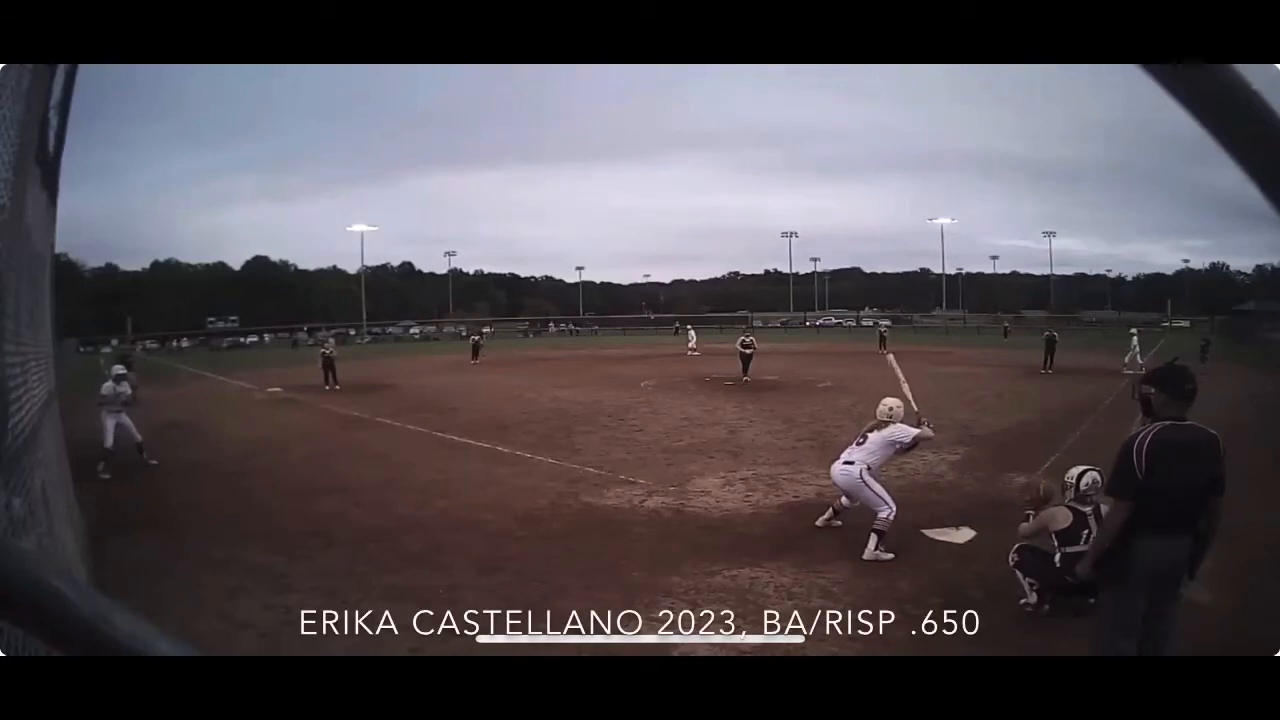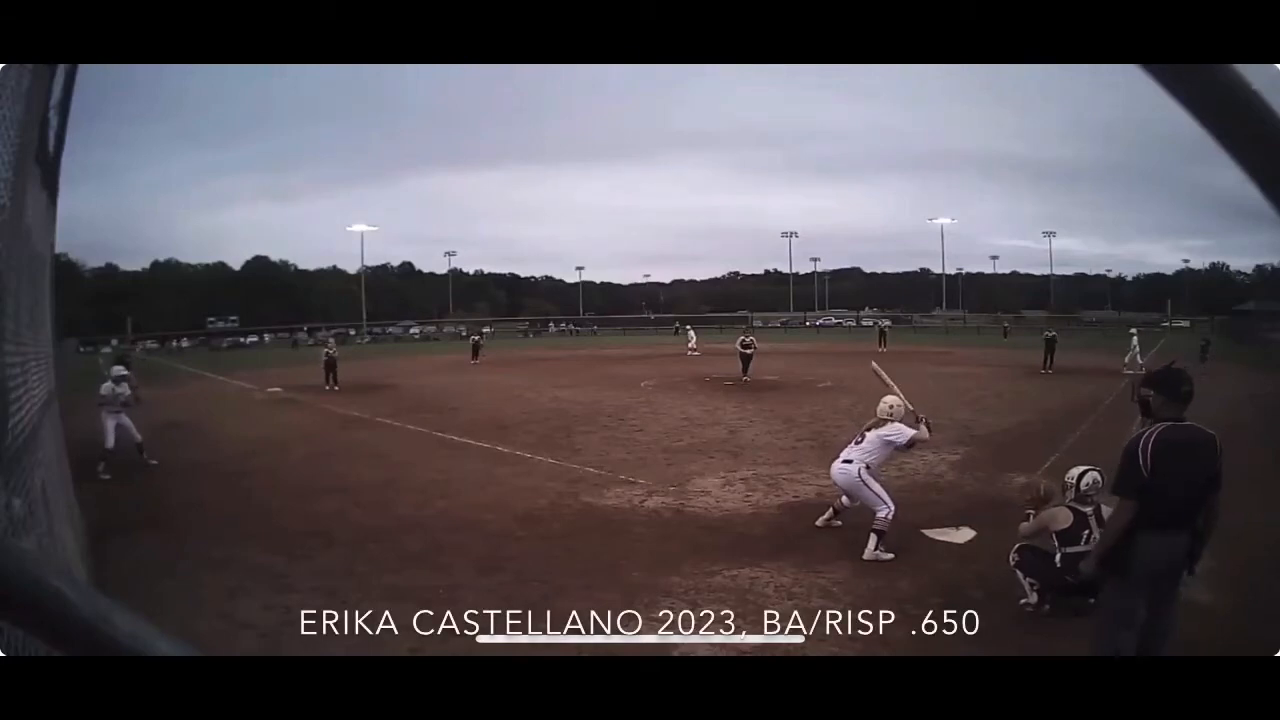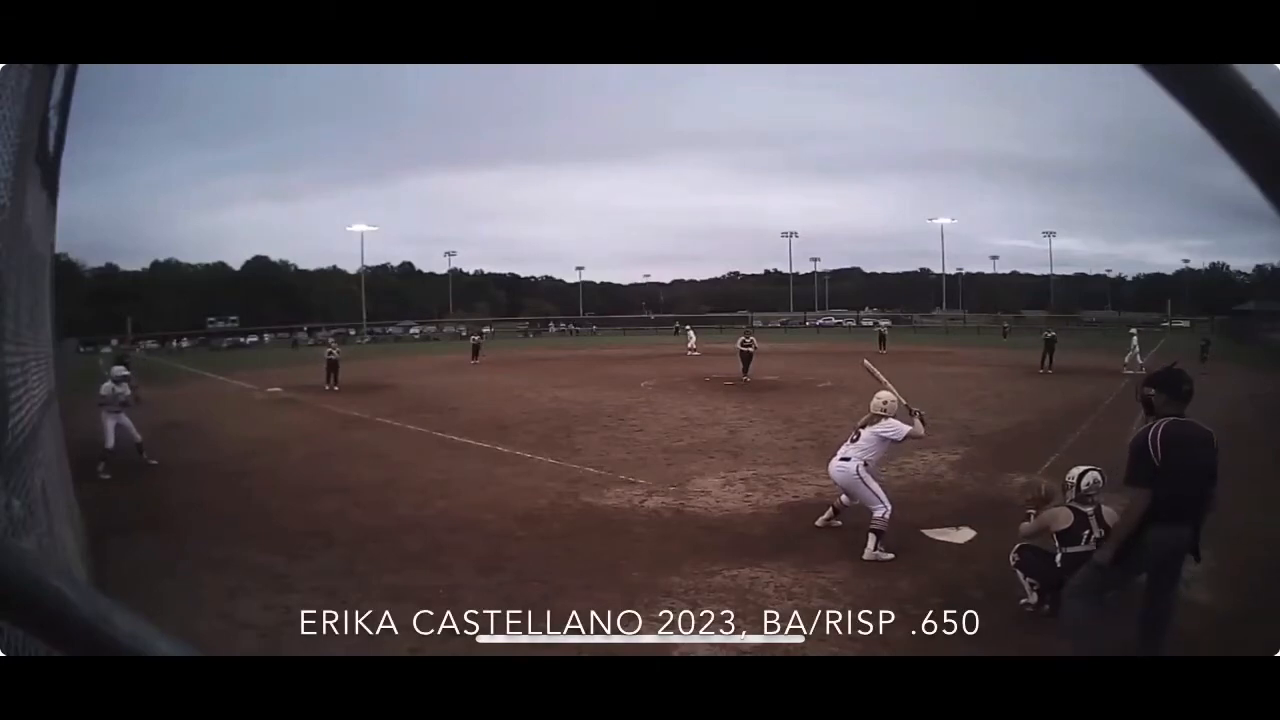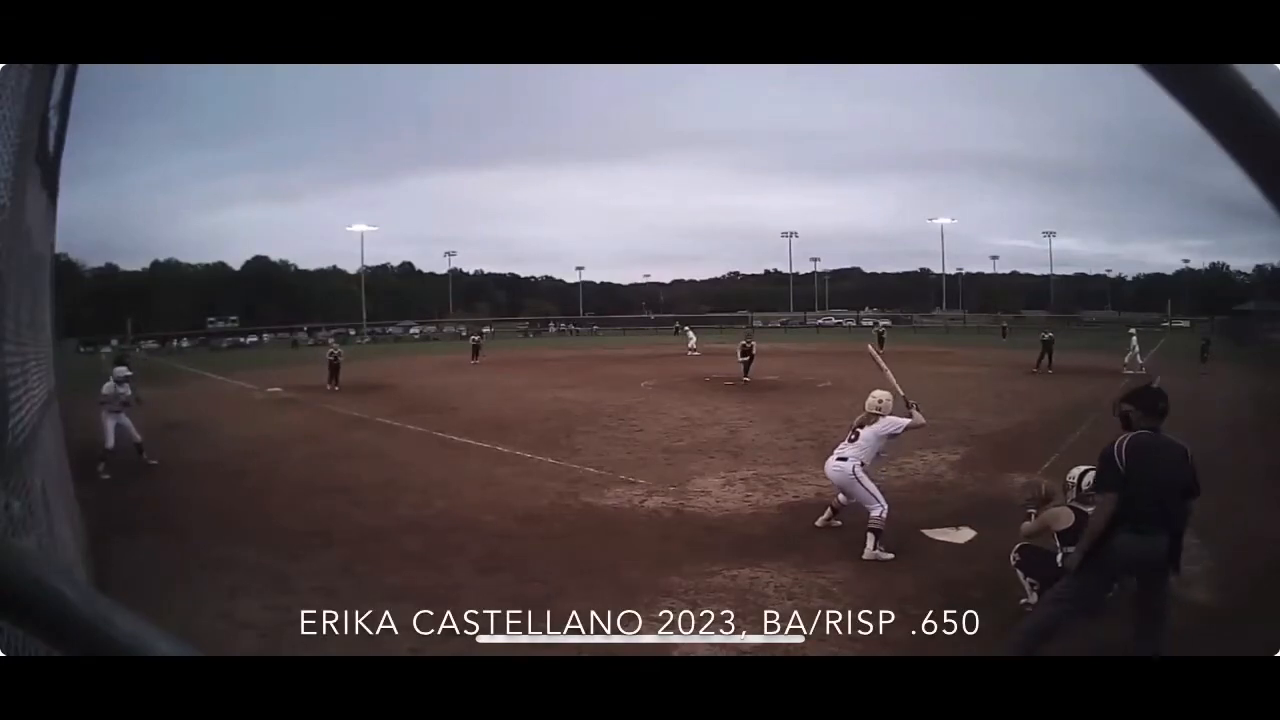
dt=0.3s
person 1, frame 1
left shoulder: (1142, 443)
right shoulder: (1211, 443)
left elbow: (1120, 513)
right elbow: (1214, 509)
left wrist: (1090, 559)
right wrist: (1199, 553)
left hip: (1137, 551)
right hip: (1181, 550)
left knee: (1118, 633)
right knee: (1160, 627)
person 1, frame 2
left shoulder: (1145, 443)
right shoulder: (1209, 442)
left elbow: (1125, 512)
right elbow: (1212, 506)
left wrist: (1094, 558)
right wrist: (1196, 548)
left hip: (1140, 546)
right hip: (1180, 546)
left knee: (1117, 627)
right knee: (1160, 615)
person 1, frame 3
left shoulder: (1151, 437)
right shoulder: (1207, 438)
left elbow: (1139, 502)
right elbow: (1208, 497)
left wrist: (1110, 548)
left hip: (1147, 536)
right hip: (1182, 537)
left knee: (1080, 592)
right knee: (1160, 604)
left ankle: (1090, 653)
person 1, frame 4
left shoulder: (1121, 447)
right shoulder: (1182, 453)
left elbow: (1107, 507)
right elbow: (1185, 509)
left wrist: (1080, 552)
left hip: (1121, 543)
right hip: (1161, 545)
left knee: (1063, 601)
right knee: (1152, 604)
left ankle: (1022, 648)
